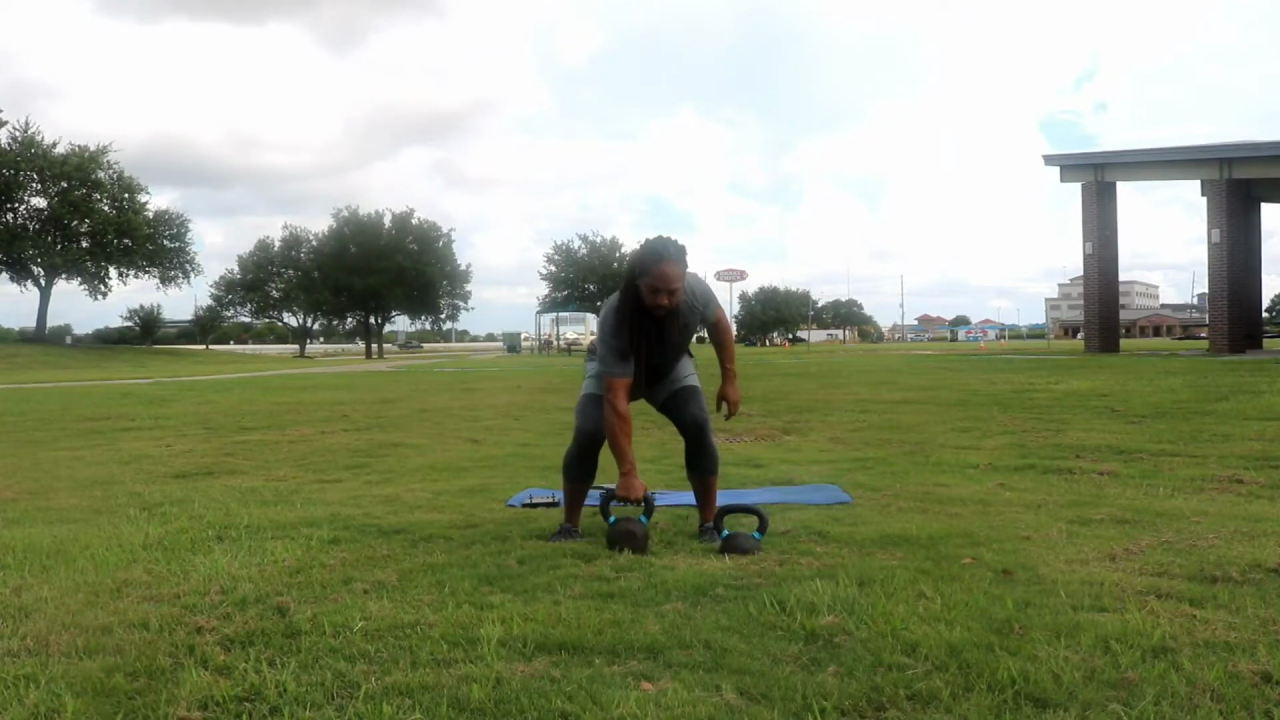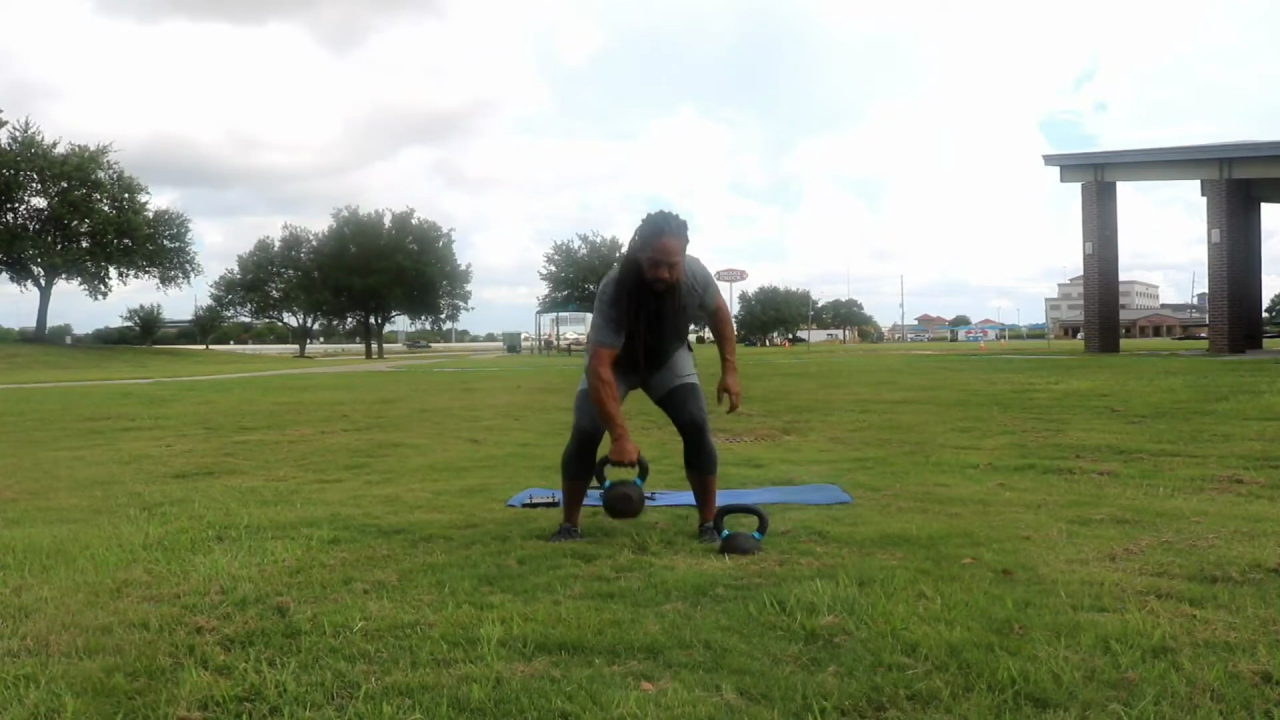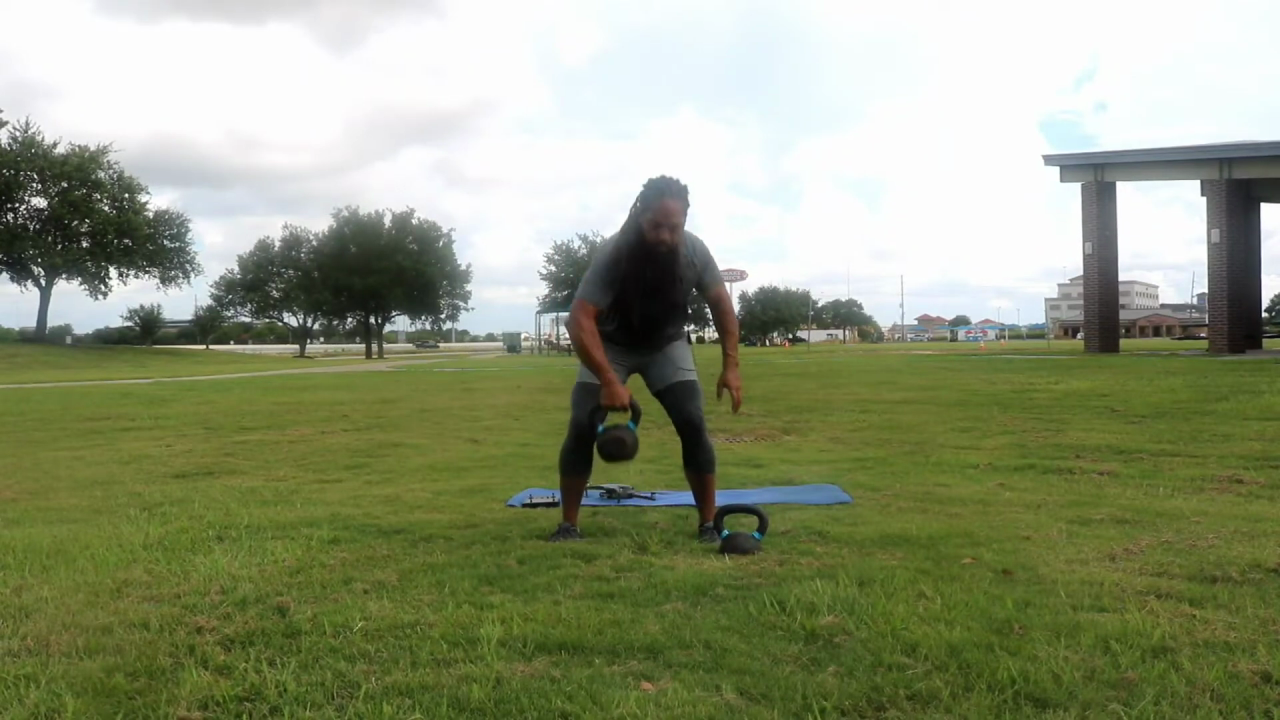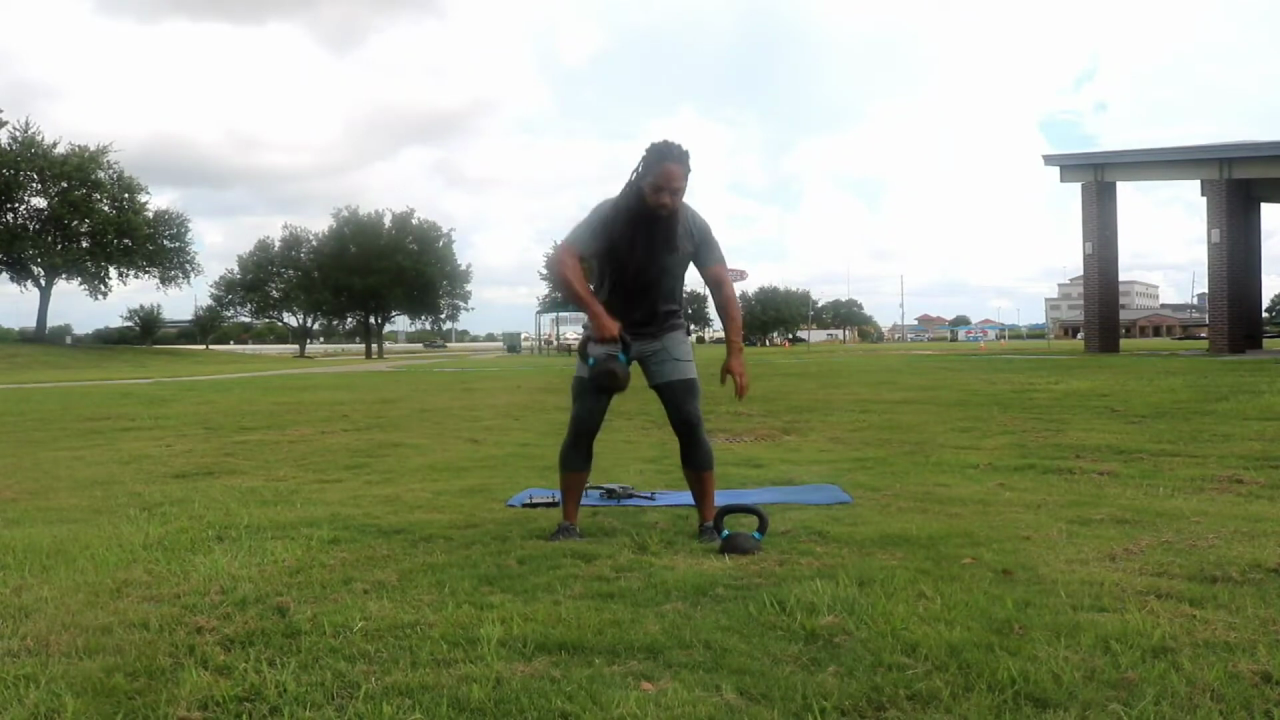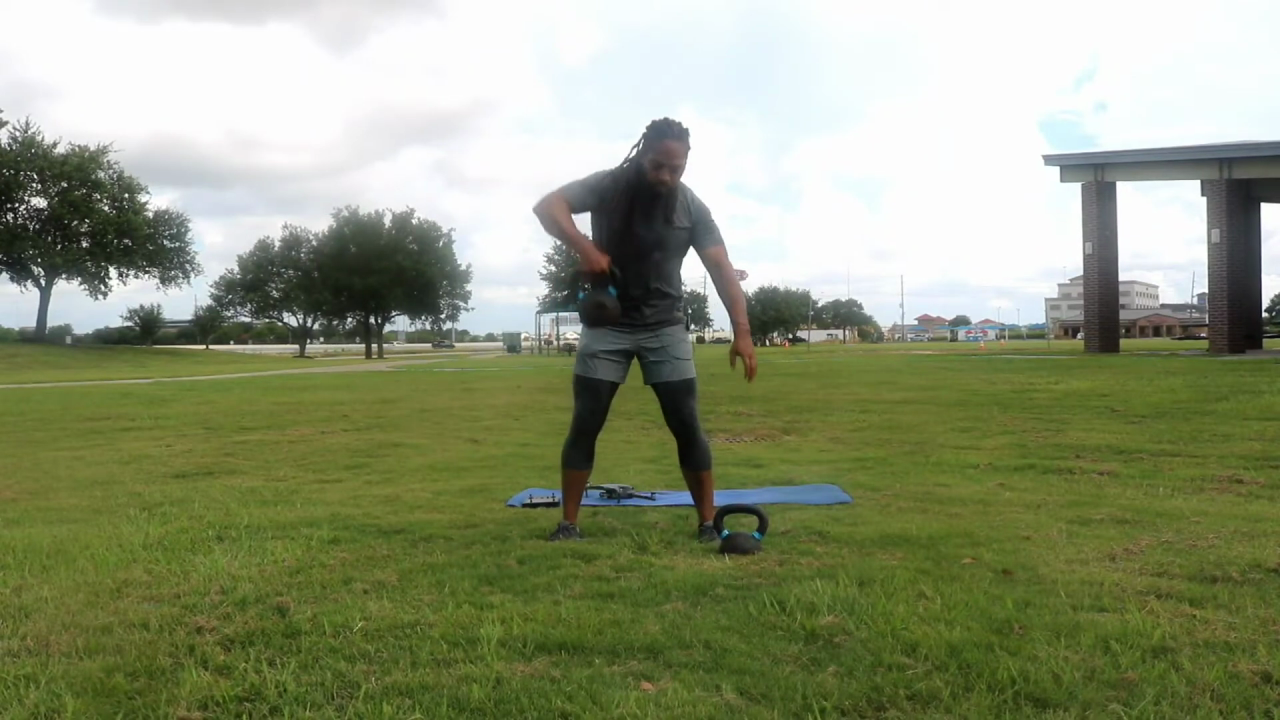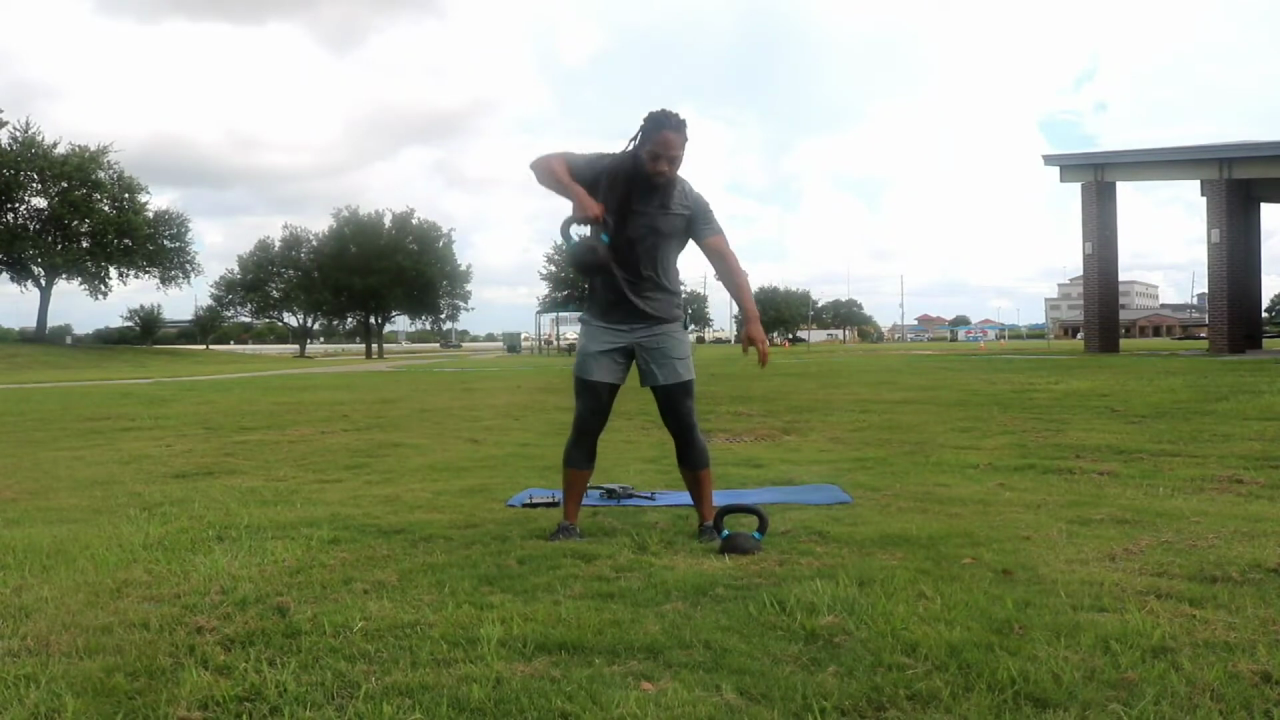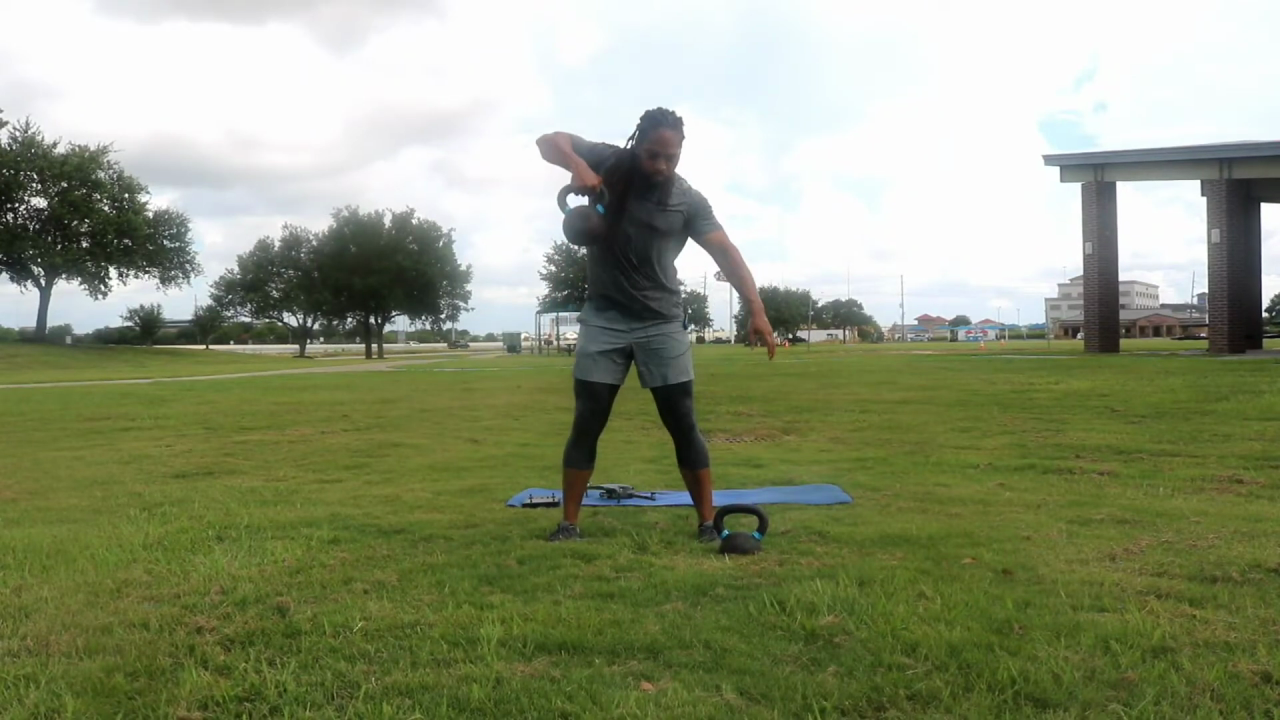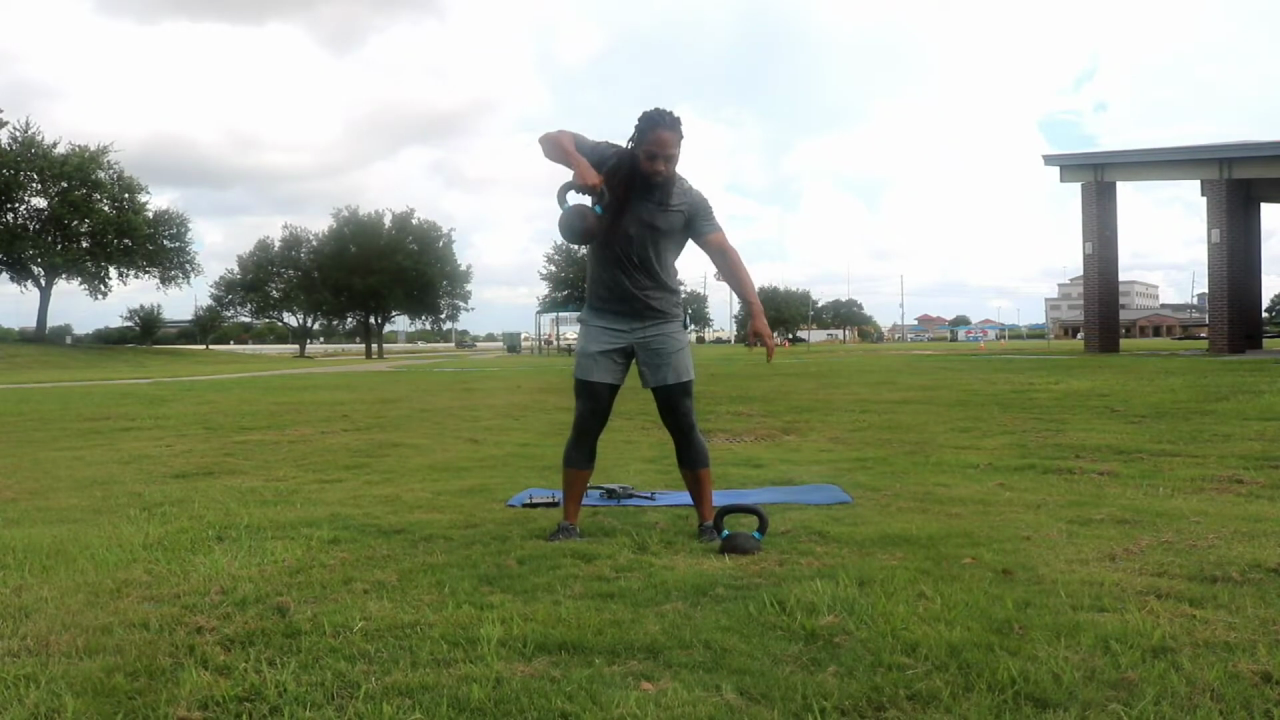
dt=0.1s
person 1, frame 1
left shoulder: (697, 291)
right shoulder: (615, 315)
left elbow: (719, 324)
right elbow: (616, 402)
left wrist: (730, 379)
right wrist: (628, 473)
left hip: (671, 368)
right hip: (613, 369)
left knee: (698, 427)
right knee: (587, 434)
left ankle: (708, 525)
right ankle: (569, 526)
person 1, frame 2
left shoulder: (696, 274)
right shoulder: (616, 289)
left elbow: (718, 314)
right elbow: (600, 371)
left wrist: (729, 371)
right wrist: (619, 437)
left hip: (669, 356)
right hip: (615, 362)
left knee: (697, 425)
right knee: (586, 432)
left ankle: (709, 525)
right ankle: (569, 526)
person 1, frame 3
left shoulder: (694, 251)
right shoulder: (613, 254)
left elbow: (720, 304)
right elbow: (580, 320)
left wrist: (731, 365)
right wrist: (610, 381)
left hip: (667, 345)
right hip: (613, 345)
left knee: (693, 424)
right knee: (582, 426)
left ankle: (708, 525)
right ankle: (568, 525)
person 1, frame 4
left shoulder: (693, 226)
right shoulder: (612, 215)
left elbow: (721, 286)
right elbow: (561, 263)
left wrist: (735, 350)
right wrist: (597, 314)
left hip: (666, 332)
right hip: (610, 330)
left knee: (689, 424)
right knee: (581, 425)
left ankle: (708, 523)
right ankle: (568, 524)
person 1, frame 5
left shoulder: (692, 207)
right shoulder: (610, 186)
left elbow: (721, 269)
right elbow: (546, 206)
left wrist: (742, 332)
right wrist: (584, 248)
left hip: (665, 328)
right hip: (607, 325)
left knee: (686, 424)
right knee: (585, 424)
left ankle: (708, 523)
right ankle: (568, 524)
person 1, frame 6
left shoulder: (689, 201)
right shoulder: (611, 171)
left elbow: (723, 257)
right elbow: (543, 165)
left wrist: (751, 318)
right wrist: (576, 194)
left hip: (663, 325)
right hip: (604, 323)
left knee: (683, 425)
right knee: (587, 425)
left ankle: (707, 523)
right ankle: (569, 524)
person 1, frame 7
left shoulder: (688, 199)
right shoulder: (610, 164)
left elbow: (725, 252)
right elbow: (549, 140)
left wrist: (756, 310)
right wrist: (577, 166)
left hip: (661, 324)
right hip: (604, 322)
left knee: (683, 426)
right knee: (586, 425)
left ankle: (707, 523)
right ankle: (569, 524)
person 1, frame 8
left shoulder: (689, 199)
right shoulder: (610, 164)
left elbow: (723, 253)
right elbow: (552, 139)
left wrist: (755, 311)
right wrist: (579, 165)
left hip: (662, 324)
right hip: (604, 323)
left knee: (683, 426)
right knee: (586, 425)
left ankle: (708, 523)
right ankle: (569, 524)
